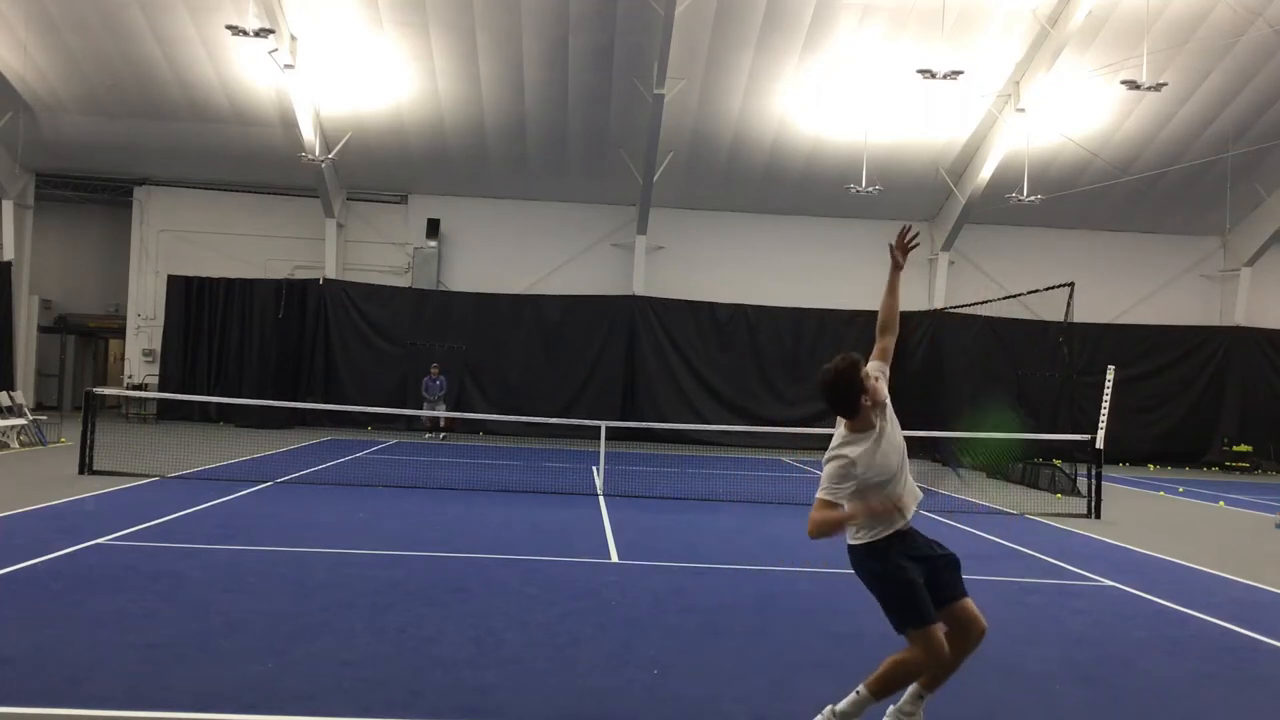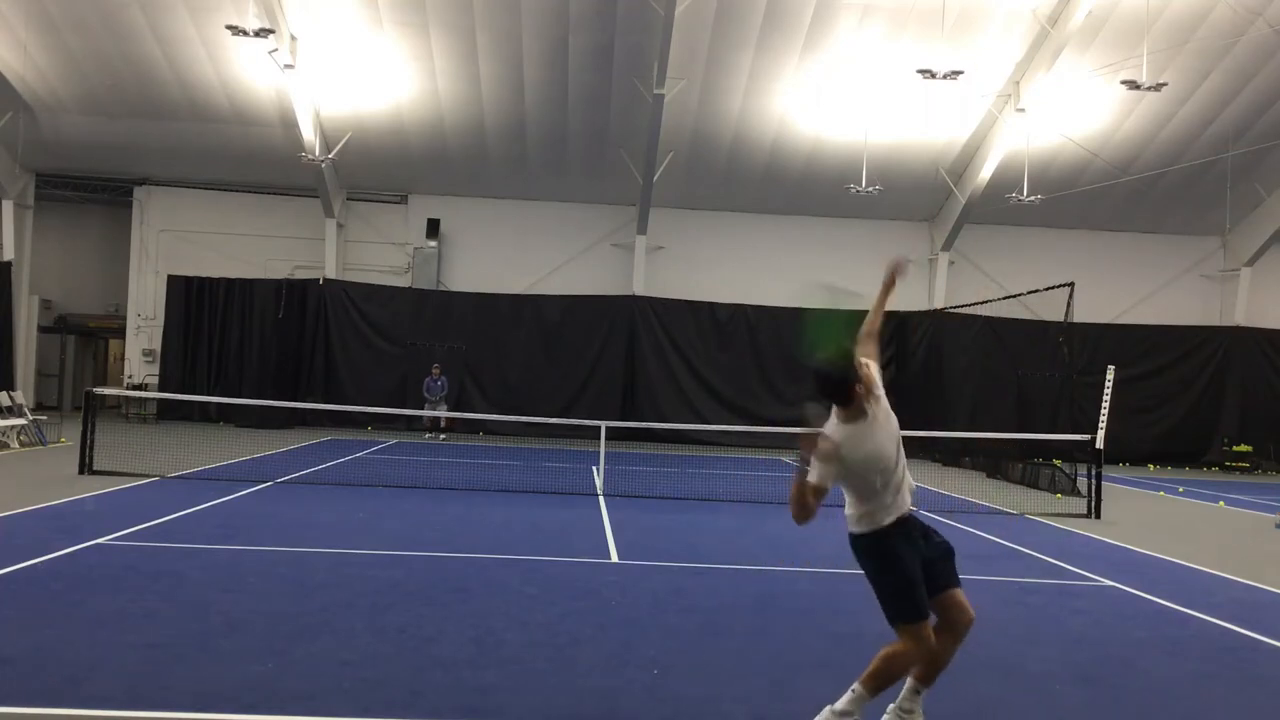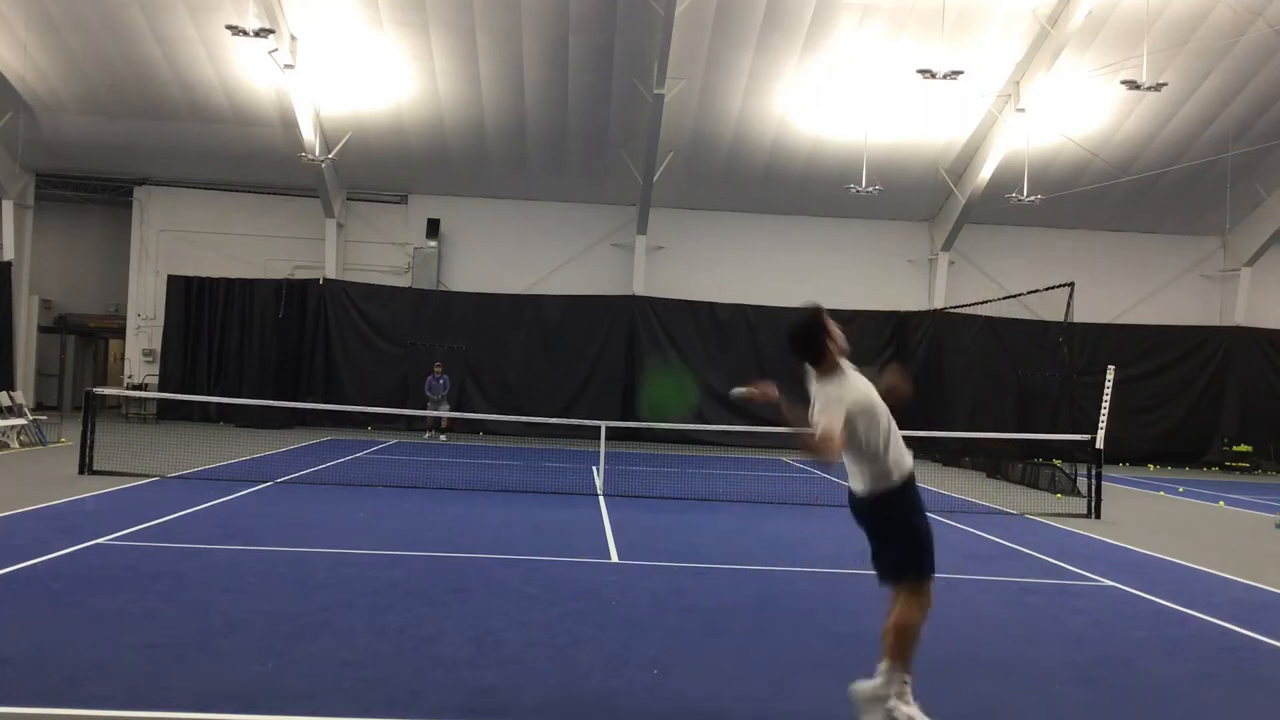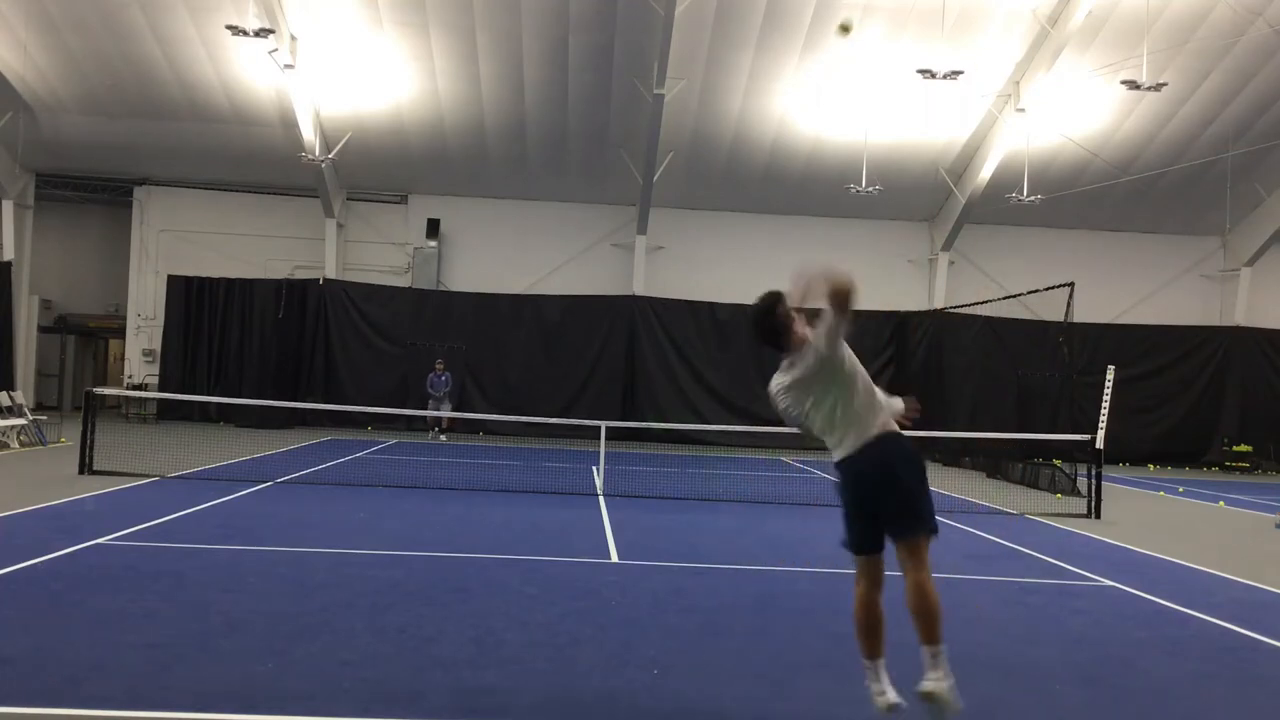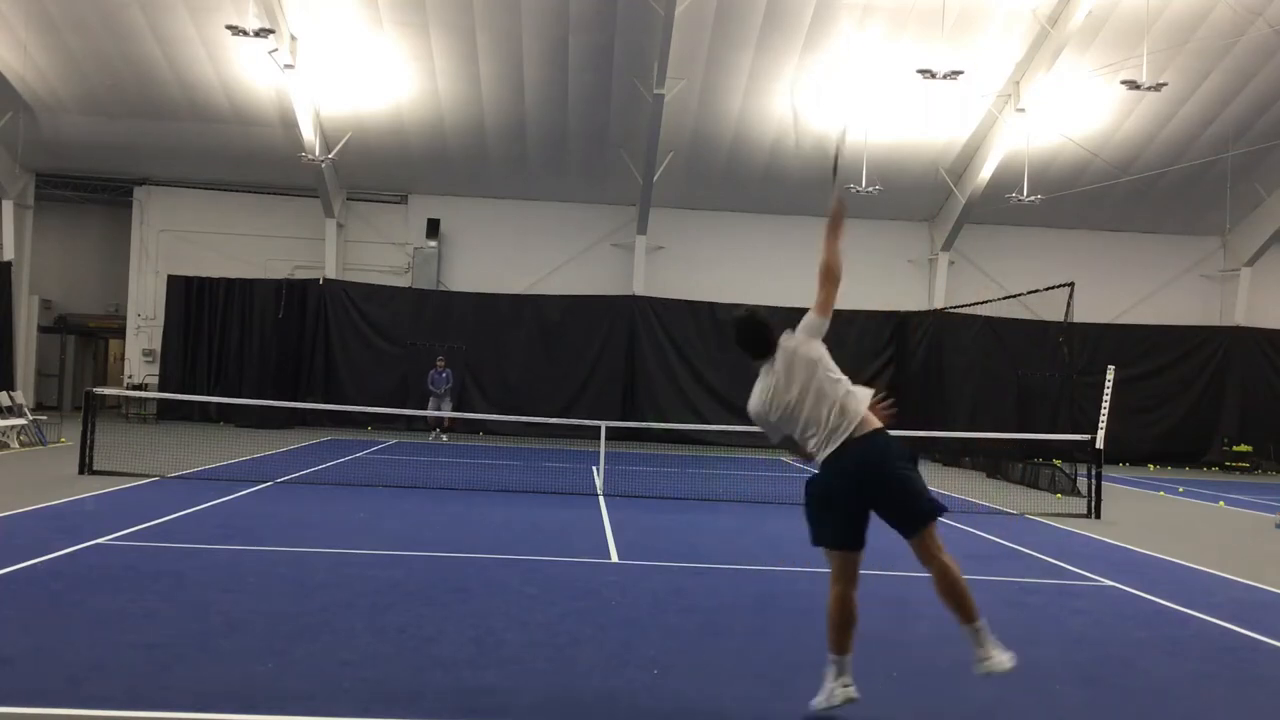
dt=0.1s
person 1, frame 1
left shoulder: (875, 397)
right shoulder: (846, 456)
left elbow: (886, 333)
right elbow: (815, 524)
left wrist: (896, 270)
right wrist: (862, 508)
left hip: (906, 536)
right hip: (880, 551)
left knee: (971, 629)
right knee: (930, 651)
person 1, frame 2
left shoulder: (867, 383)
right shoulder: (835, 445)
left elbow: (868, 339)
right elbow: (801, 515)
left wrist: (886, 287)
right wrist: (805, 465)
left hip: (905, 525)
right hip: (880, 539)
left knee: (959, 618)
right knee: (916, 642)
person 1, frame 3
left shoulder: (833, 372)
right shoulder: (833, 395)
right elbow: (825, 445)
left wrist: (881, 388)
left hip: (878, 491)
right hip: (890, 495)
left knee: (909, 593)
right knee: (914, 594)
person 1, frame 4
left shoulder: (783, 387)
right shoulder: (819, 346)
right elbow: (843, 292)
left wrist: (885, 413)
left hip: (854, 468)
right hip: (888, 455)
left knee: (869, 579)
right knee: (915, 568)
left ankle: (878, 685)
right ankle: (936, 673)
person 1, frame 5
left shoulder: (759, 404)
right shoulder: (796, 346)
right elbow: (829, 279)
right wrist: (834, 223)
left hip: (835, 475)
right hip: (874, 452)
left knee: (842, 581)
right knee: (933, 555)
left ankle: (839, 679)
right ankle: (985, 648)
